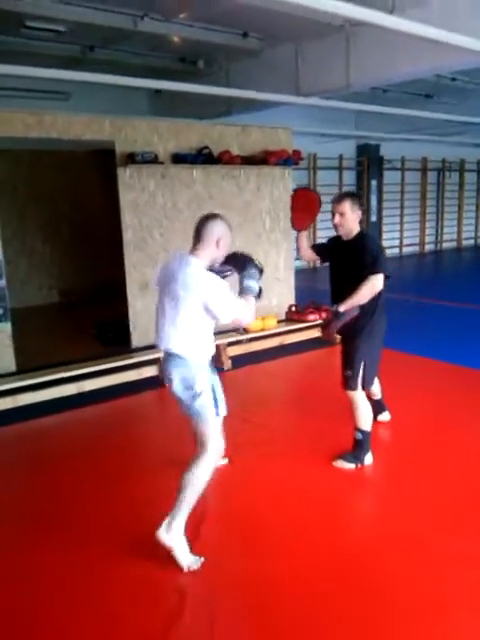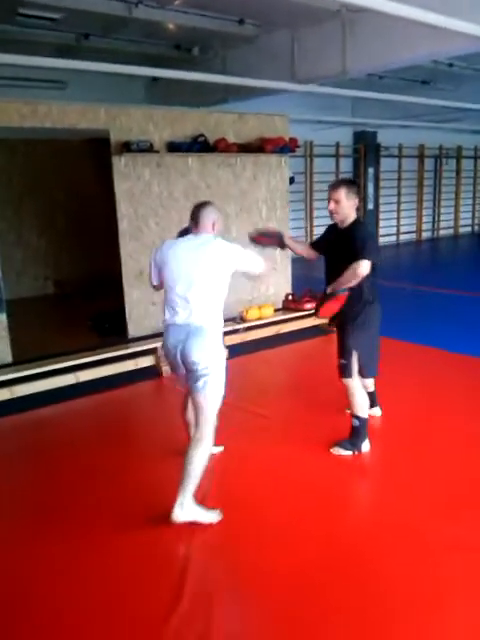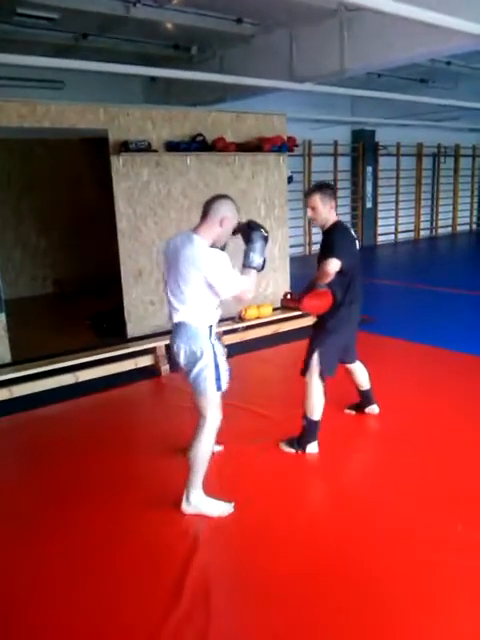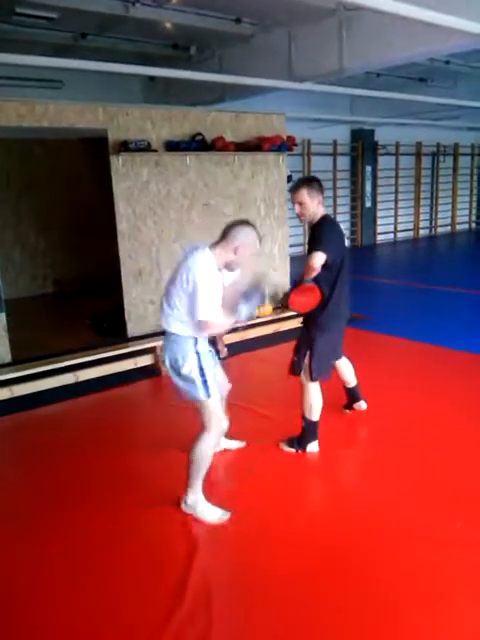
dt=0.3s
person 1, frame 1
left shoulder: (170, 266)
right shoulder: (206, 282)
right elbow: (244, 317)
right wrist: (250, 278)
left hip: (172, 360)
right hip: (192, 367)
left knee: (203, 417)
right knee: (213, 449)
left ankle: (201, 462)
right ankle: (173, 527)
person 1, frame 2
left shoulder: (167, 248)
right shoulder: (222, 248)
left elbow: (156, 284)
right elbow: (259, 268)
left hip: (174, 336)
right hip: (203, 340)
left knee: (195, 396)
right knee: (206, 424)
left ankle: (197, 444)
right ankle: (185, 503)
person 1, frame 3
left shoulder: (177, 242)
right shoulder: (208, 258)
right elbow: (244, 293)
left wrist: (217, 243)
right wrist: (255, 251)
left hip: (191, 331)
right hip: (197, 337)
left knee: (219, 383)
right knee: (211, 420)
left ankle: (202, 444)
right ankle: (193, 497)
person 1, frame 4
left shoulder: (202, 257)
right shoulder: (205, 273)
right elbow: (210, 325)
left wrist: (243, 280)
left hip: (190, 344)
right hip: (186, 349)
left knee: (221, 387)
right knee: (217, 424)
left ankle: (216, 442)
right ankle: (193, 498)
person 2, frame 1
left shoulder: (369, 245)
right shoulder: (336, 244)
left elbow: (376, 283)
right elbow: (305, 254)
left wrist: (341, 309)
right wrist: (302, 228)
left hip: (366, 326)
right hip: (351, 324)
left knee: (355, 389)
right knee: (365, 375)
left ankle: (362, 451)
right ankle: (380, 410)
person 2, frame 2
left shoulder: (361, 233)
right shoulder: (333, 232)
left elbow: (361, 269)
right elbow: (312, 252)
left wrist: (331, 289)
right wrist: (285, 241)
left hip: (360, 313)
right hip: (347, 311)
left knee: (350, 376)
right knee: (359, 366)
left ankle: (359, 439)
right ankle: (371, 404)
person 2, frame 3
left shoulder: (337, 235)
right shoulder: (339, 232)
left elbow: (329, 269)
left wrist: (311, 287)
right wrist: (304, 295)
left hip: (335, 317)
right hip: (346, 312)
left knee: (312, 374)
right knee: (349, 359)
left ankle: (308, 440)
right ankle: (368, 403)
person 2, frame 4
left shoulder: (325, 229)
right shoulder: (326, 227)
left elbow: (314, 263)
left wrist: (300, 285)
left hip: (324, 314)
right hip: (333, 309)
left knee: (308, 375)
right knee: (335, 356)
left ankle: (308, 439)
right ankle: (356, 399)
